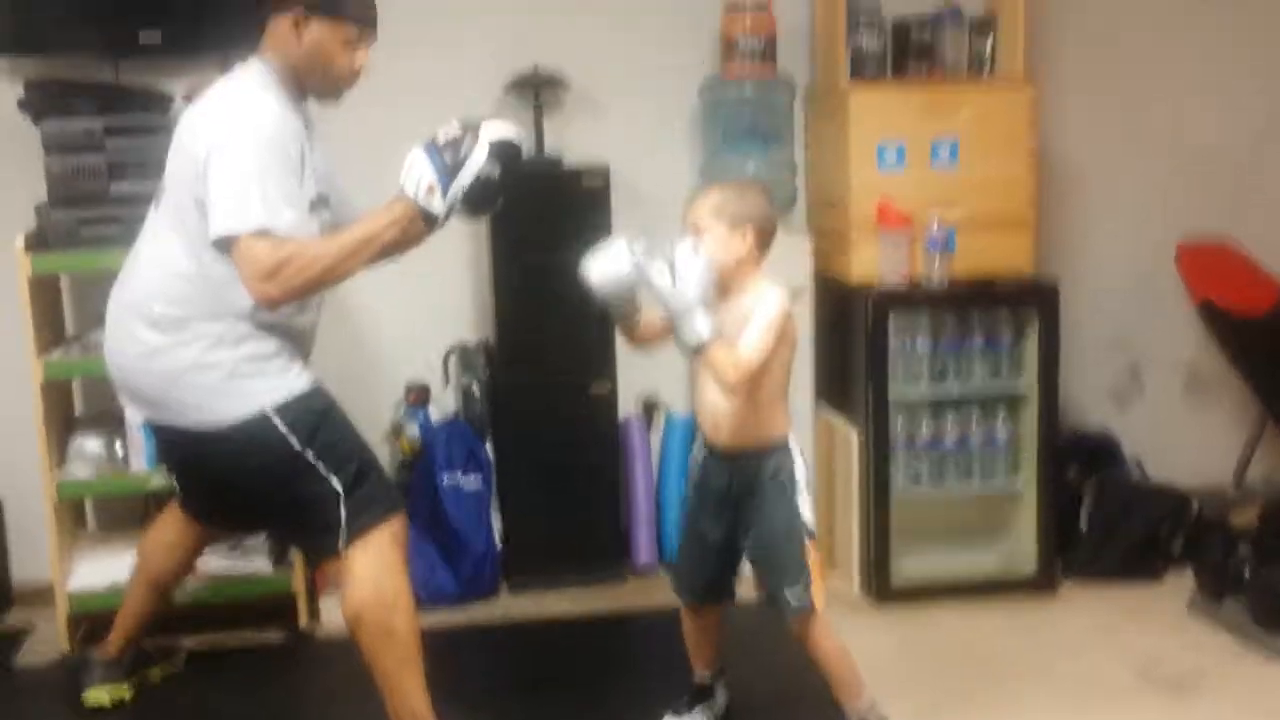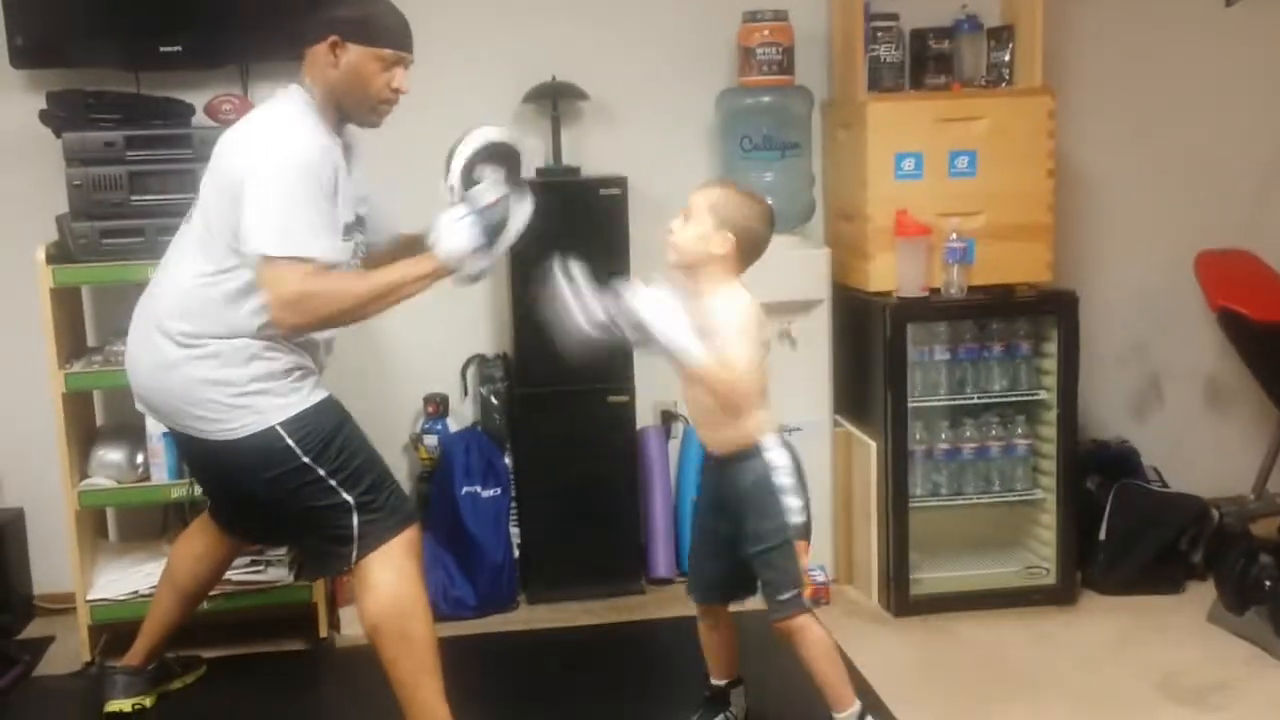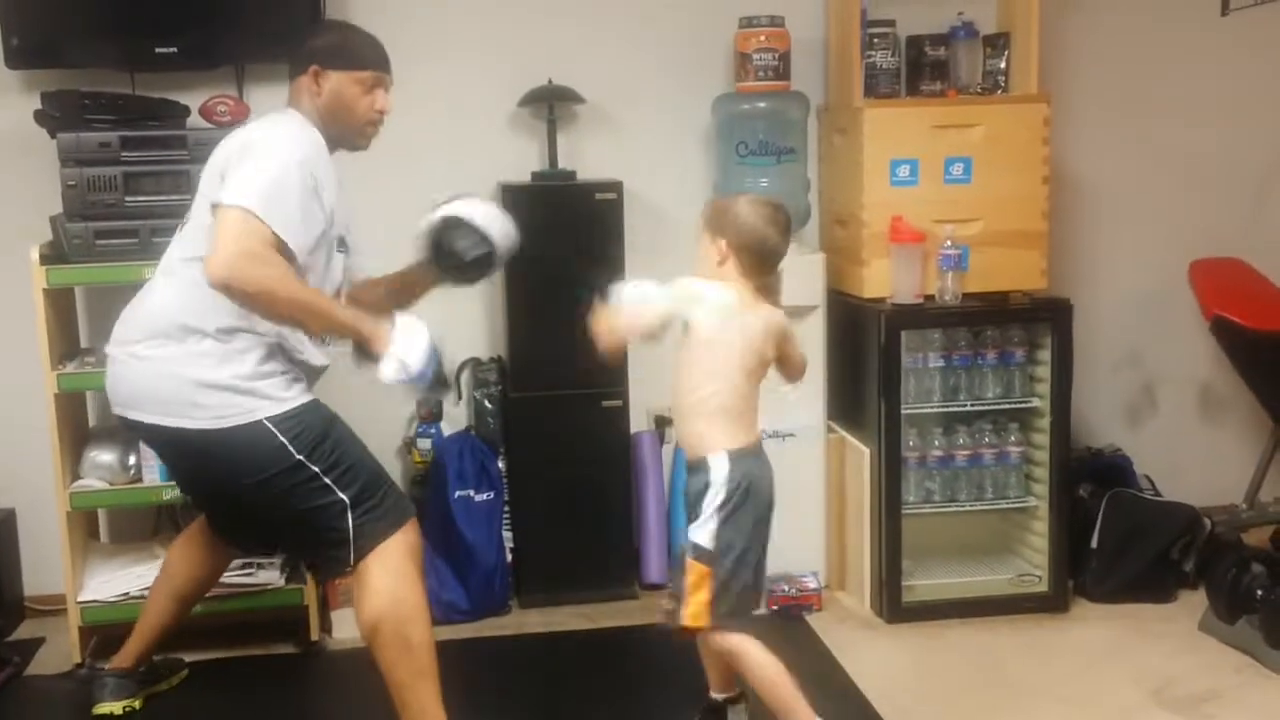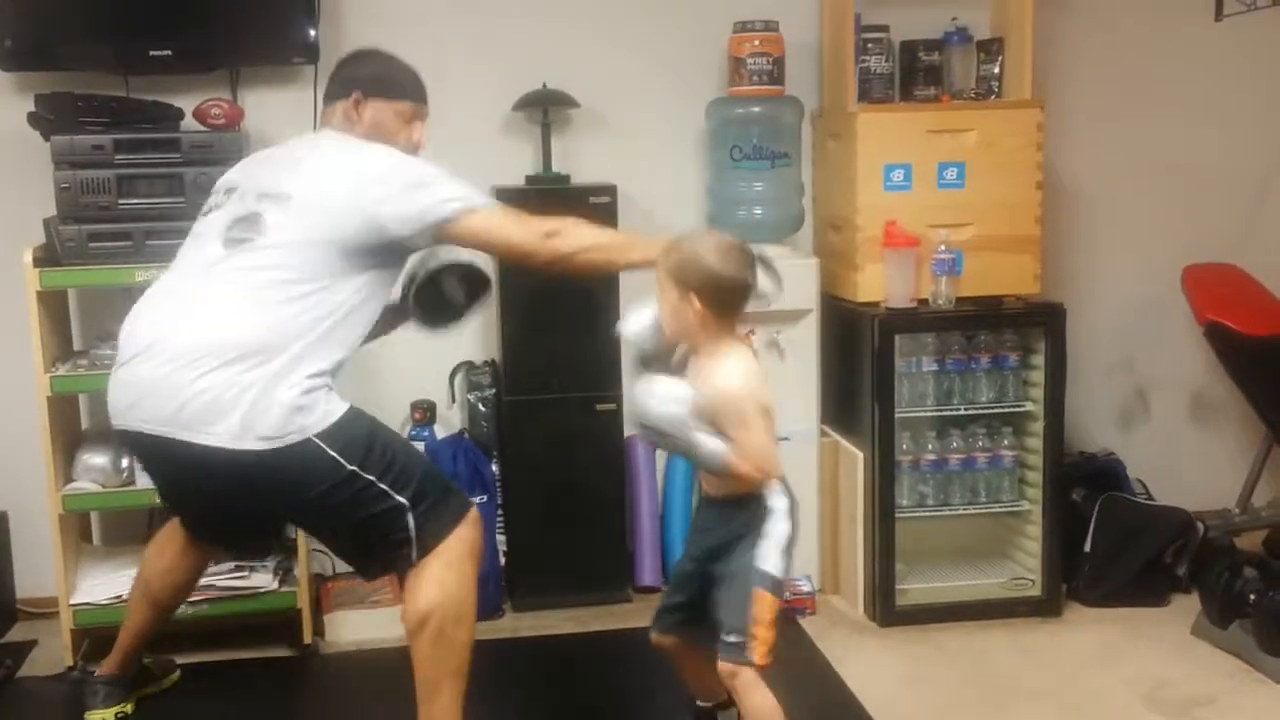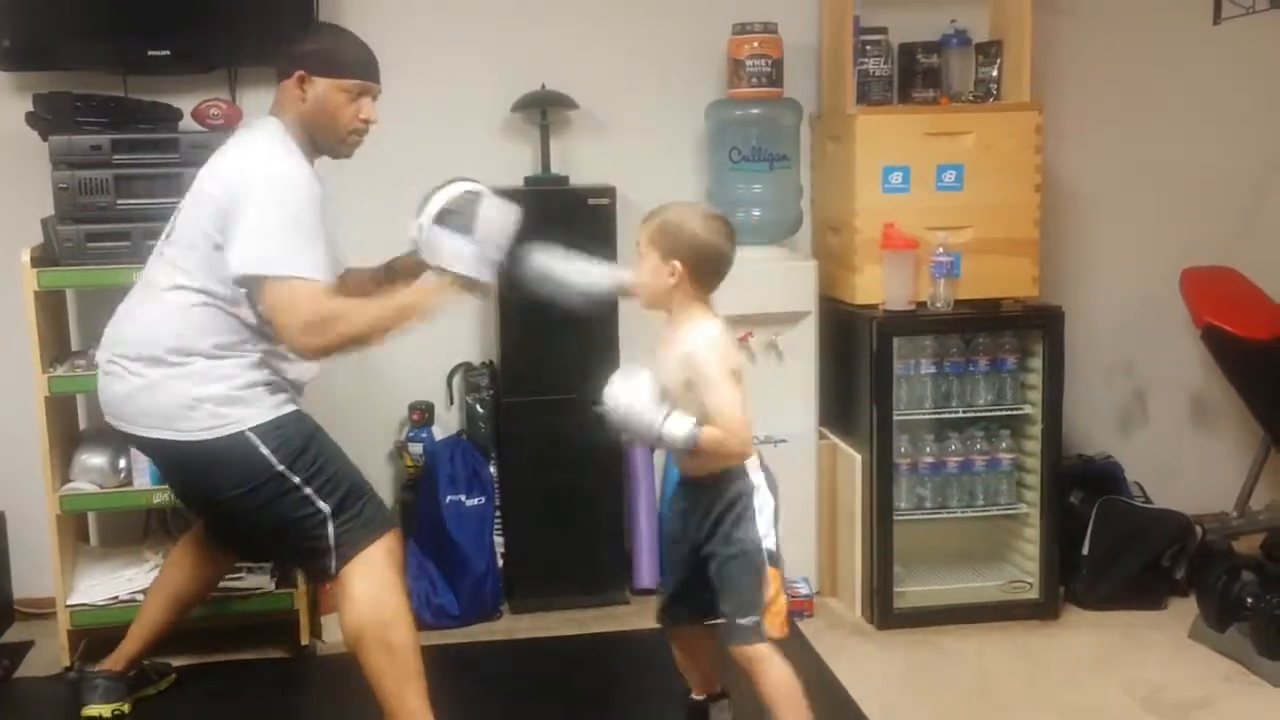
dt=1s
person 1, frame 1
left shoulder: (270, 114)
right shoulder: (256, 117)
left elbow: (342, 243)
right elbow: (271, 277)
left wrist: (437, 199)
right wrist: (413, 204)
left hip: (170, 358)
right hip: (208, 365)
left knee: (207, 506)
right knee: (373, 532)
left ankle: (111, 662)
person 1, frame 2
left shoulder: (328, 142)
right shoulder: (288, 143)
left elbow: (368, 261)
right elbow: (296, 303)
left wrist: (464, 228)
right wrist: (440, 255)
left hip: (183, 367)
right hip: (223, 376)
left knee: (241, 516)
right knee: (389, 537)
person 1, frame 3
left shoulder: (296, 158)
right shoulder: (285, 146)
left elbow: (325, 306)
right elbow: (235, 264)
left wrist: (426, 273)
right wrist: (371, 327)
left hip: (157, 379)
right hip: (213, 386)
left knee: (234, 519)
right knee: (388, 537)
person 1, frame 4
left shoulder: (259, 169)
right shoulder: (380, 174)
right elbow: (535, 239)
left wrist: (404, 306)
right wrist: (662, 252)
right hip: (244, 410)
left knee: (203, 524)
right knee: (450, 536)
person 1, frame 5
left shoulder: (277, 164)
right shoulder: (272, 174)
left elbow: (322, 297)
right elbow: (311, 331)
left wrist: (413, 263)
right wrist: (441, 282)
left hip: (156, 387)
right hip: (199, 396)
left knee: (233, 527)
right knee: (367, 545)
person 2, frame 1
left shoulder: (770, 300)
right shoulder: (708, 296)
left elbow: (734, 377)
right elbow: (637, 333)
left wrist: (691, 310)
right wrist: (618, 298)
left hip: (770, 472)
right hip: (717, 468)
left knee: (801, 614)
right knee: (695, 596)
person 2, frame 2
left shoulder: (733, 306)
right shoulder: (694, 294)
left elbow: (735, 391)
left wrist: (673, 333)
right wrist: (592, 311)
left hip: (759, 471)
right hip: (720, 471)
left knee: (790, 615)
right knee: (708, 598)
person 2, frame 3
left shoulder: (694, 294)
right shoulder: (772, 319)
left elbow: (607, 334)
right elbow: (795, 370)
left wrist: (617, 304)
left hip: (721, 478)
right hip: (742, 468)
left knee: (718, 629)
right knee: (694, 610)
person 2, frame 4
left shoulder: (732, 379)
right shoulder: (709, 347)
left elbow: (760, 471)
left wrist: (697, 448)
left hip: (756, 520)
right hip: (712, 513)
left knee: (732, 665)
right knee: (670, 632)
person 2, frame 5
left shoulder: (704, 344)
right shoulder: (683, 326)
left elbow: (736, 438)
right elbow: (640, 284)
left wrist: (663, 427)
right wrist: (597, 277)
left hip: (739, 494)
right hip: (695, 493)
left knee: (752, 644)
right knee: (681, 618)
